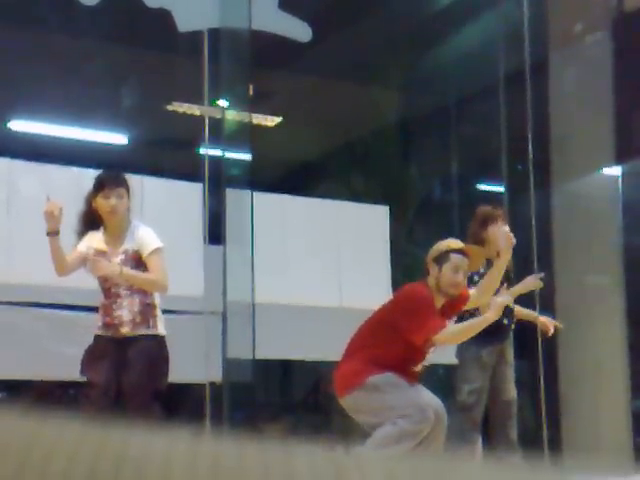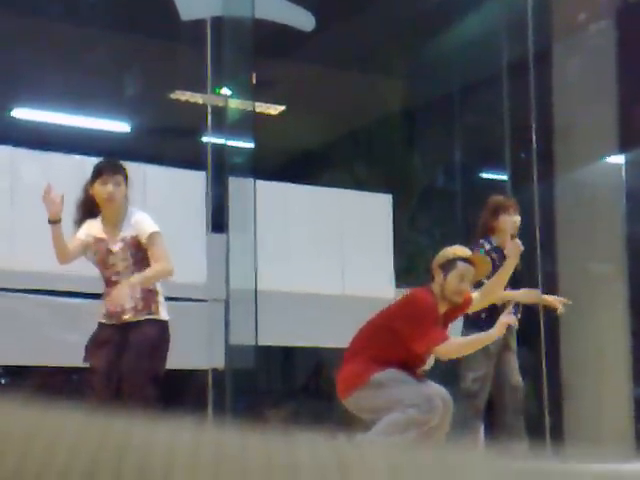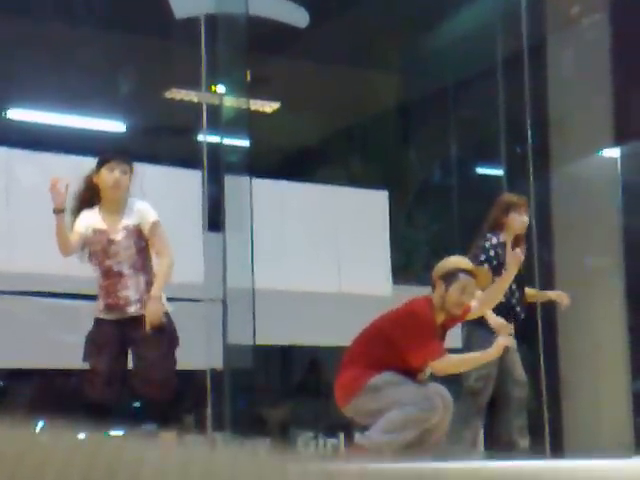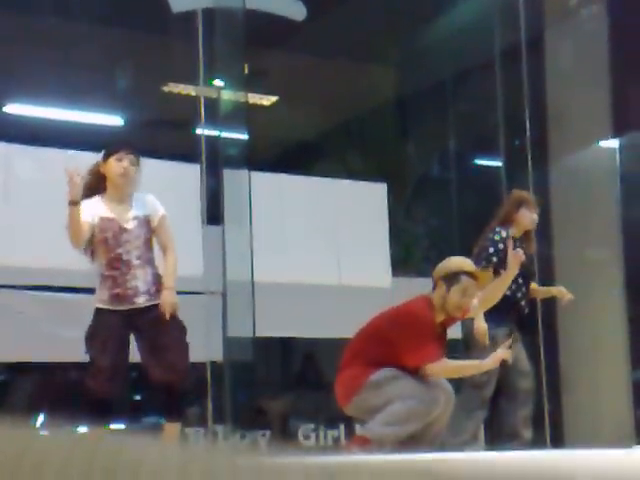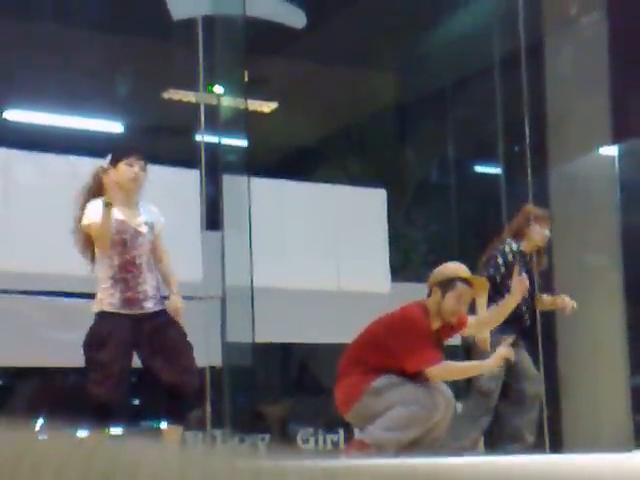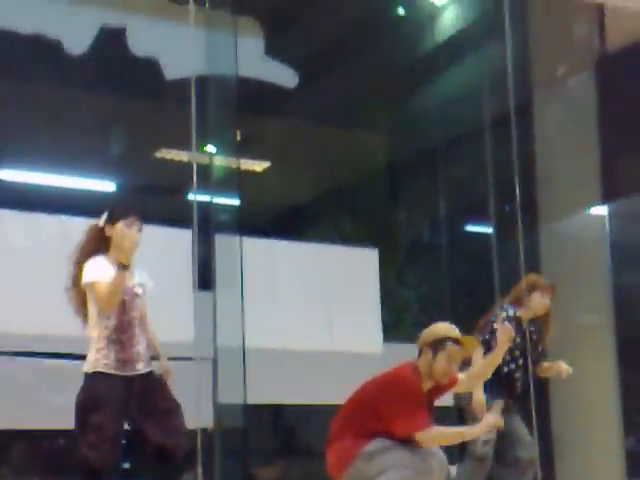
dt=0.3s
person 1, frame 1
left shoulder: (143, 235)
right shoulder: (93, 239)
left elbow: (162, 283)
right elbow: (63, 269)
left wrist: (118, 271)
right wrist: (53, 231)
left hip: (145, 334)
right hip: (108, 334)
left knee: (140, 405)
right knee: (96, 403)
person 1, frame 2
left shoulder: (139, 221)
right shoulder: (90, 227)
left elbow: (165, 266)
right elbow: (64, 258)
left wrist: (131, 283)
right wrist: (55, 219)
left hip: (148, 319)
right hip: (111, 321)
left knee: (136, 385)
right knee: (99, 390)
person 1, frame 3
left shoulder: (141, 210)
right shoulder: (88, 218)
left elbow: (164, 257)
right elbow: (67, 251)
left wrist: (155, 297)
right wrist: (60, 209)
left hip: (146, 312)
right hip: (108, 316)
left knee: (157, 380)
right knee: (99, 387)
person 1, frame 4
left shoulder: (148, 203)
right shoulder: (91, 206)
left elbow: (169, 250)
right elbow: (77, 242)
left wrist: (169, 287)
right wrist: (74, 200)
left hip: (152, 302)
right hip: (109, 307)
left knee: (174, 370)
right knee: (103, 379)
person 1, frame 5
left shoulder: (149, 211)
right shoulder: (97, 207)
right elbow: (102, 244)
left wrist: (174, 293)
right wrist: (109, 201)
left hip: (152, 309)
right hip: (114, 311)
left knee: (184, 377)
right knee: (107, 388)
person 1, frame 6
left shoulder: (138, 274)
right shoulder: (95, 265)
right elbow: (108, 303)
left wrist: (160, 355)
right wrist: (124, 262)
left hip: (140, 371)
right hip: (105, 372)
left knee: (172, 439)
right knee: (99, 451)
person 2, frame 1
left shoulder: (501, 263)
left wrist: (536, 318)
right wrist: (520, 288)
left hip: (502, 343)
right hip: (477, 344)
left knee: (506, 406)
right knee: (471, 409)
person 2, frame 2
left shoulder: (509, 252)
right shoulder: (483, 250)
left wrist: (545, 298)
right wrist: (517, 294)
left hip: (505, 332)
right hip: (482, 332)
left knee: (513, 392)
right knee: (475, 396)
person 2, frame 3
left shoulder: (513, 249)
right shoulder: (489, 244)
left wrist: (548, 295)
right wrist: (490, 316)
left hip: (504, 331)
right hip: (485, 329)
left knee: (516, 389)
right knee: (477, 392)
left ankle: (512, 451)
right ankle: (464, 454)
person 2, frame 4
left shoulder: (521, 245)
right shoulder: (497, 238)
right elbow: (479, 278)
left wrist: (551, 291)
right wrist: (478, 318)
left hip: (508, 325)
right hip: (490, 323)
left knee: (522, 382)
right knee: (481, 385)
left ankle: (514, 443)
right ankle: (462, 445)
person 2, frame 5
left shoulder: (531, 259)
right shoulder: (506, 250)
left elbow: (536, 299)
right elbow: (484, 284)
left wrist: (558, 300)
left hip: (512, 334)
right hip: (494, 331)
left knee: (531, 386)
right knee: (487, 390)
left ankle: (514, 446)
right ankle: (462, 447)
person 2, frame 6
left shoulder: (532, 329)
right shoulder: (504, 315)
left elbow: (538, 366)
right elbow: (479, 348)
left wrist: (556, 367)
right wrist: (477, 390)
left hip: (506, 399)
right hip: (486, 393)
left knee: (525, 453)
right knee: (481, 452)
person 3, frame 1
left shoulder: (444, 298)
right shoulder: (416, 296)
left elbow: (480, 295)
right elbow: (443, 337)
left wrist: (505, 256)
right wrist: (489, 315)
left hip: (389, 376)
right hip: (358, 378)
left knee: (435, 415)
right knee: (418, 414)
person 3, frame 2
left shoulder: (445, 302)
right shoulder: (418, 303)
left elbow: (484, 297)
right elbow: (443, 350)
left wrist: (511, 261)
right wrist: (493, 333)
left hip: (391, 375)
right hip: (361, 378)
left knee: (441, 403)
right knee: (428, 404)
person 3, frame 3
left shoulder: (444, 310)
right shoulder: (418, 314)
left elbow: (482, 306)
right elbow: (439, 365)
left wrist: (510, 272)
right wrist: (490, 353)
left hip: (384, 384)
right hip: (357, 386)
left knee: (441, 403)
right knee: (428, 403)
right ankle: (364, 452)
person 3, frame 4
left shoulder: (443, 308)
right shoulder: (416, 314)
left elbow: (482, 303)
right elbow: (434, 368)
left wrist: (511, 271)
right wrist: (486, 363)
left hip: (385, 381)
right hip: (358, 384)
left knee: (442, 396)
right knee: (432, 395)
right ankle: (364, 444)
person 3, frame 5
left shoulder: (442, 317)
right shoulder: (412, 319)
left elbow: (479, 324)
right elbow: (436, 372)
left wrist: (514, 297)
right wrist: (487, 364)
left hip: (383, 387)
right hip: (357, 391)
left knee: (442, 400)
right knee: (433, 400)
right ankle: (364, 448)
person 3, frame 6
left shoulder: (431, 376)
right shoulder: (404, 381)
left elbow: (469, 380)
right elbow: (425, 436)
left wrist: (501, 347)
right wrist: (476, 430)
left hip: (377, 450)
right hip: (350, 453)
left knee: (436, 464)
